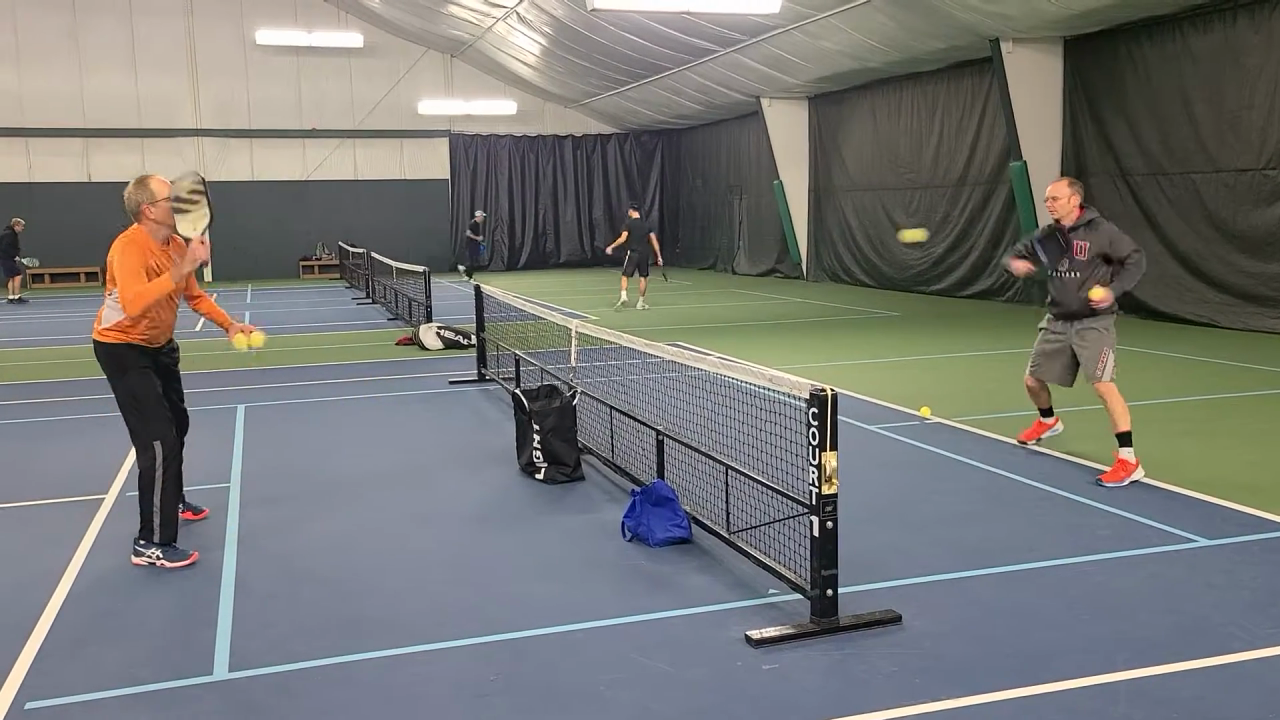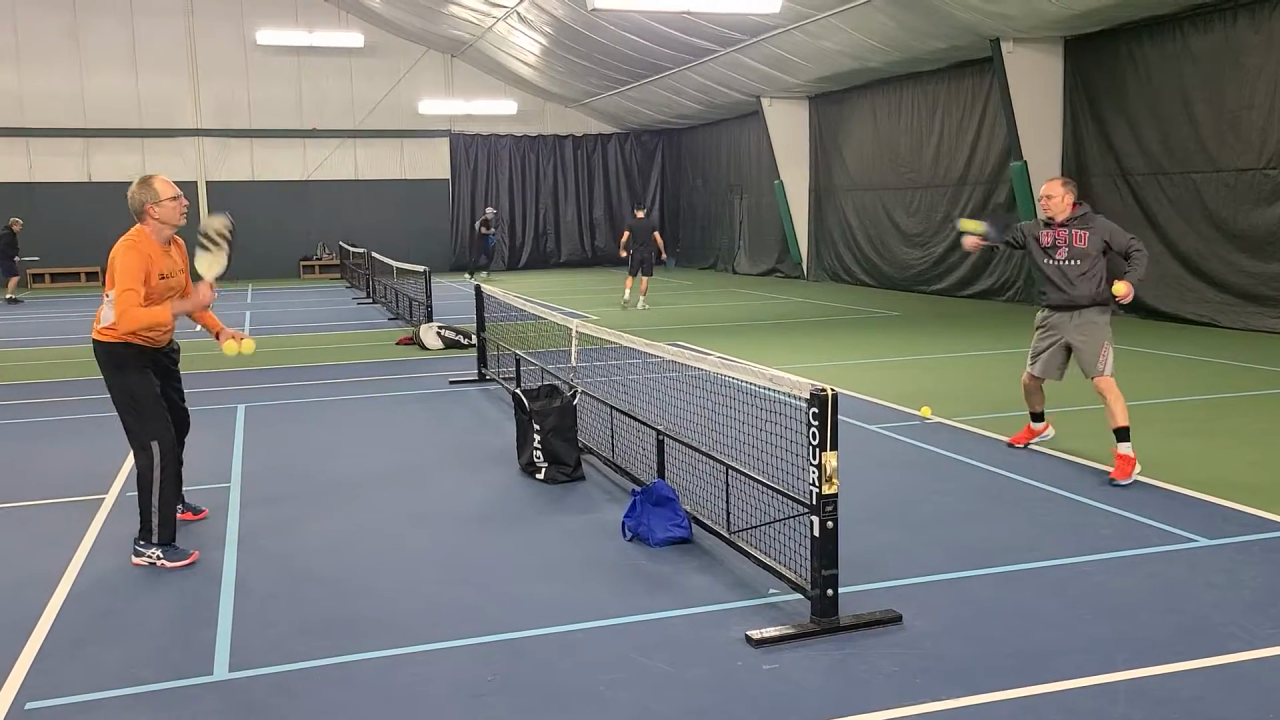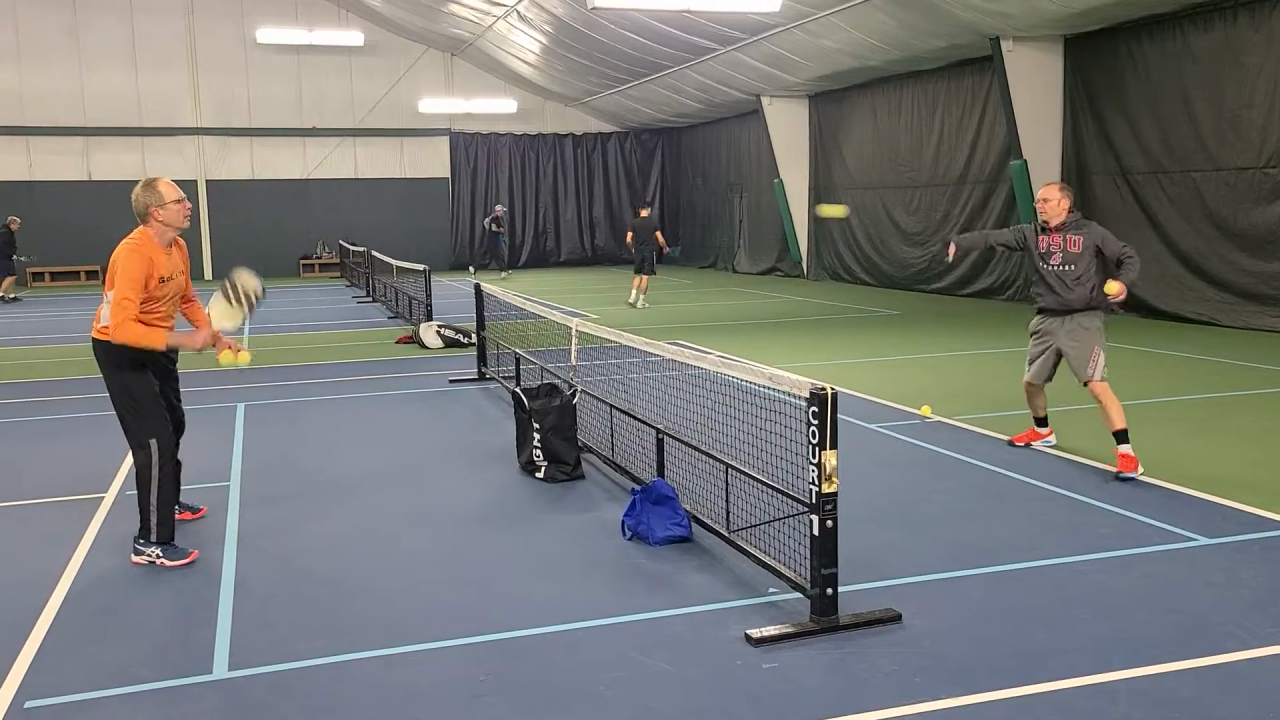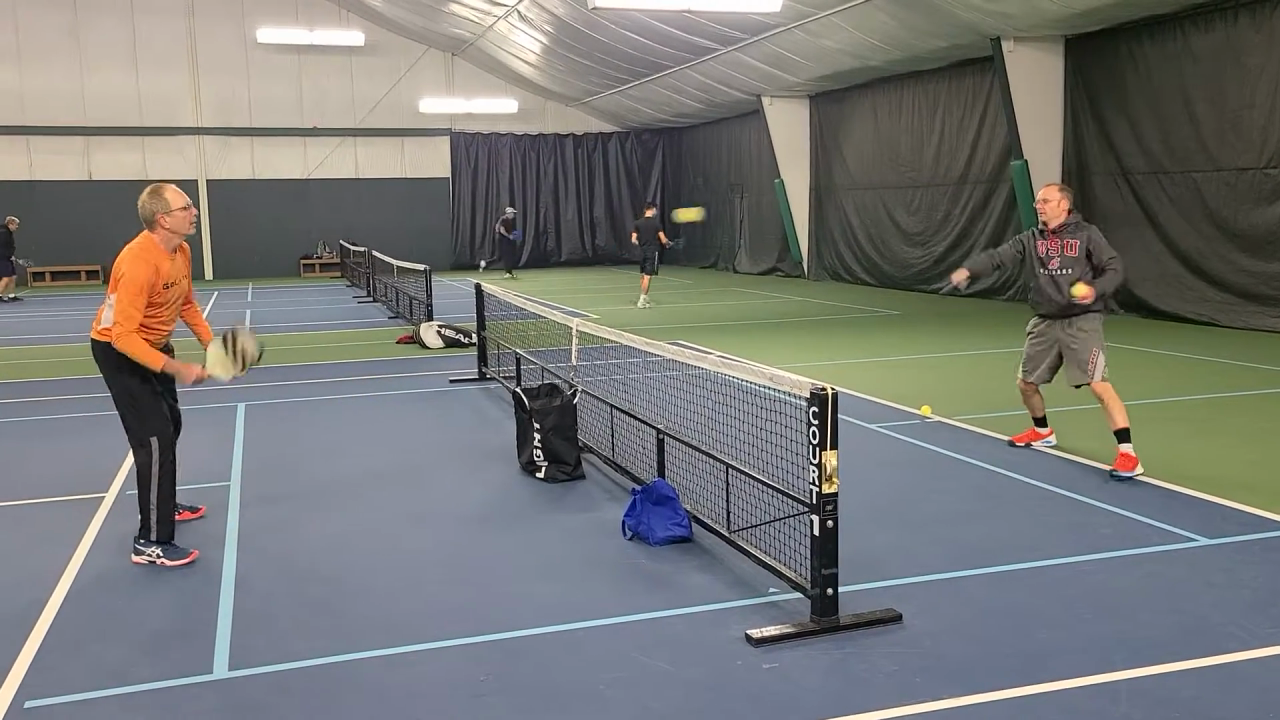
dt=0.1s
person 1, frame 1
left shoulder: (176, 243)
right shoulder: (129, 248)
left elbow: (193, 294)
right elbow: (134, 305)
left wrist: (230, 325)
right wrist: (184, 266)
left hip: (160, 347)
right hip: (123, 350)
left knee: (177, 425)
right knee: (157, 441)
left ankle: (172, 500)
right ankle: (151, 544)
person 1, frame 2
left shoulder: (177, 245)
right shoulder: (130, 251)
left elbow: (186, 298)
right elbow: (128, 319)
left wrist: (219, 330)
right wrist: (184, 306)
left hip: (159, 347)
right hip: (122, 350)
left knee: (177, 426)
right knee: (154, 441)
left ankle: (170, 501)
right ankle: (150, 544)
person 1, frame 3
left shoulder: (176, 247)
right shoulder: (134, 256)
left elbow: (186, 300)
right elbow: (122, 328)
left wrist: (214, 335)
right wrist: (182, 339)
left hip: (154, 346)
right hip: (122, 350)
left knee: (172, 428)
right knee: (152, 440)
left ankle: (167, 502)
right ankle: (150, 543)
person 1, frame 4
left shoulder: (180, 251)
right shoulder: (139, 262)
left elbow: (186, 302)
right elbow: (123, 336)
left wrist: (210, 341)
right wrist: (175, 368)
left hip: (152, 347)
right hip: (119, 350)
left knee: (169, 427)
right knee: (153, 439)
left ankle: (164, 504)
right ankle: (150, 542)
person 2, frame 1
left shoulder: (1101, 229)
right shoulder: (1047, 233)
left elbow: (1136, 261)
right elbow: (1018, 253)
left wrist: (1112, 290)
right wrist: (1016, 263)
left hip: (1095, 323)
right hip: (1058, 320)
left knee: (1103, 387)
right knee: (1033, 380)
left ankle: (1128, 460)
right ankle: (1046, 421)
person 2, frame 2
left shoulder: (1096, 225)
right shoulder: (1034, 229)
left elbow: (1137, 251)
right elbow: (1000, 235)
left wrist: (1129, 281)
right wrist: (975, 238)
left hip: (1090, 316)
right hip: (1051, 317)
left knee: (1104, 382)
right knee: (1031, 378)
left ankle: (1126, 455)
right ankle: (1039, 426)
person 2, frame 3
left shoulder: (1090, 231)
right shoulder: (1030, 234)
left elbow: (1128, 257)
right elbow: (995, 238)
left wrist: (1122, 282)
right wrist: (959, 242)
left hip: (1083, 320)
right hip: (1046, 321)
left knee: (1097, 386)
right knee: (1032, 382)
left ankle: (1127, 455)
right ankle: (1042, 431)
person 2, frame 4
left shoulder: (1087, 234)
right shoulder: (1030, 239)
left elbow: (1113, 268)
right elbow: (998, 257)
left wrist: (1096, 288)
right wrist: (968, 270)
left hip: (1082, 322)
right hip: (1045, 323)
left knee: (1100, 386)
right knee: (1026, 383)
left ankle: (1127, 454)
right ankle: (1042, 432)
